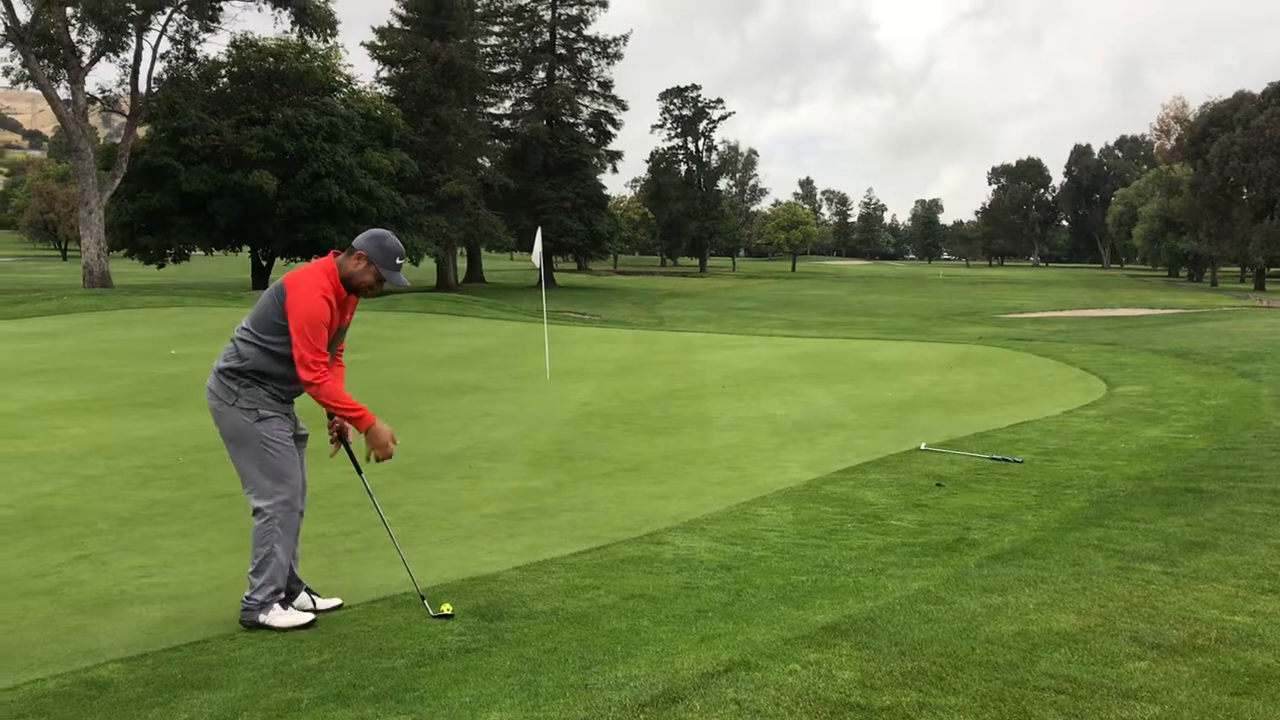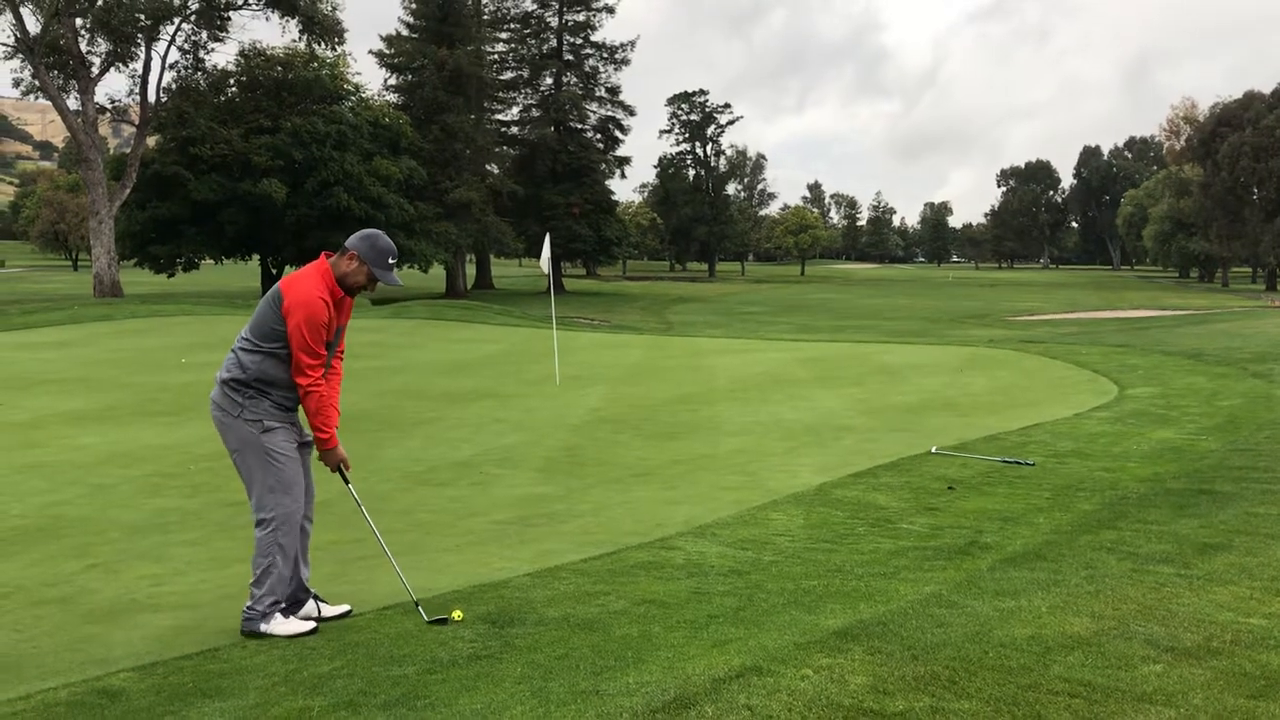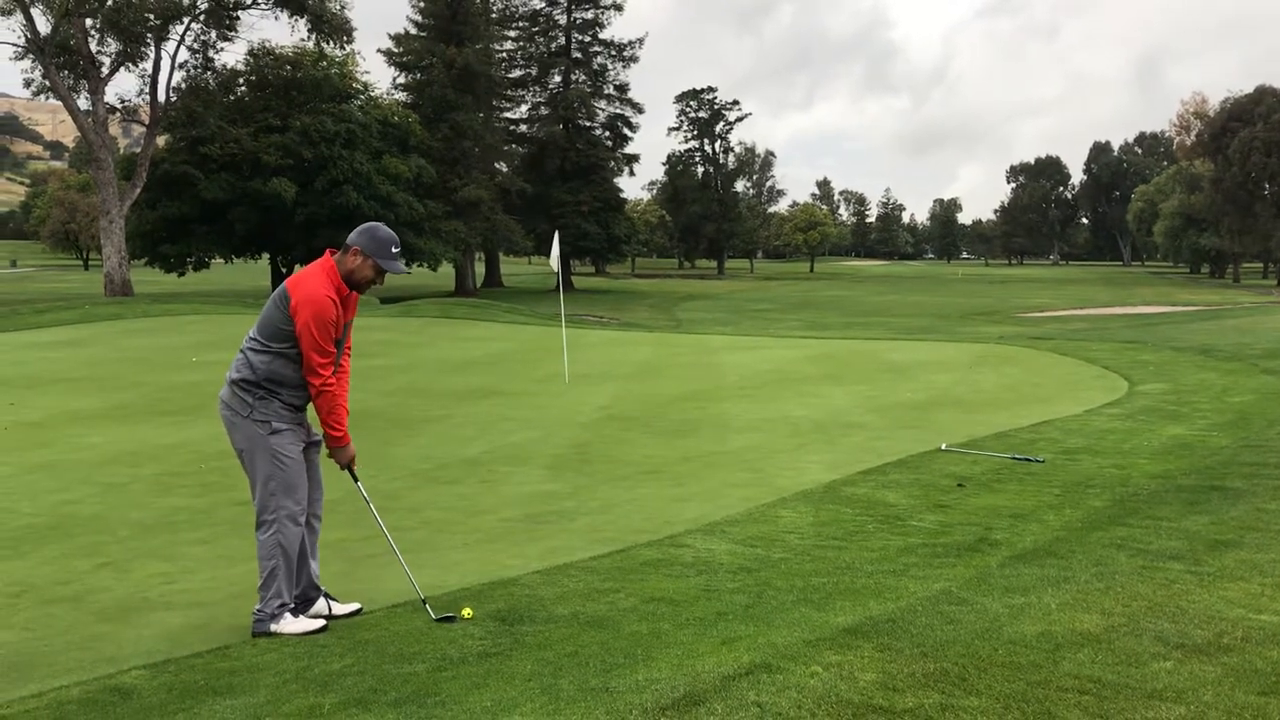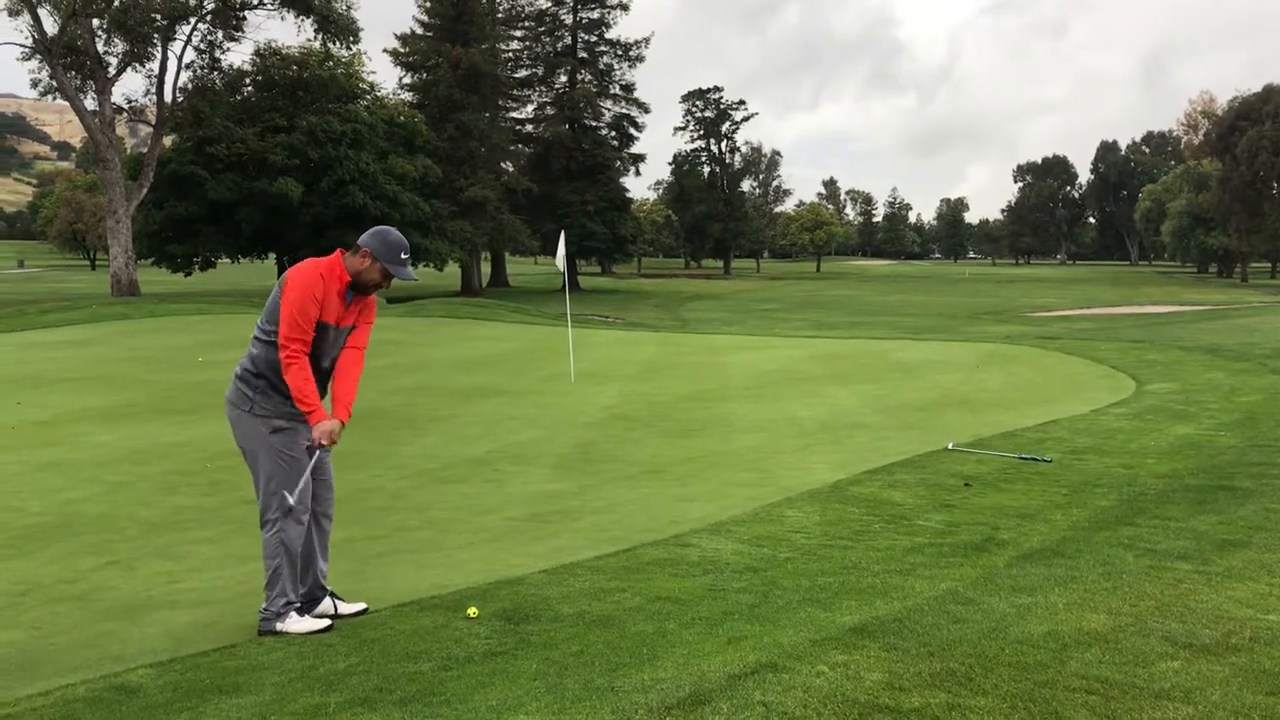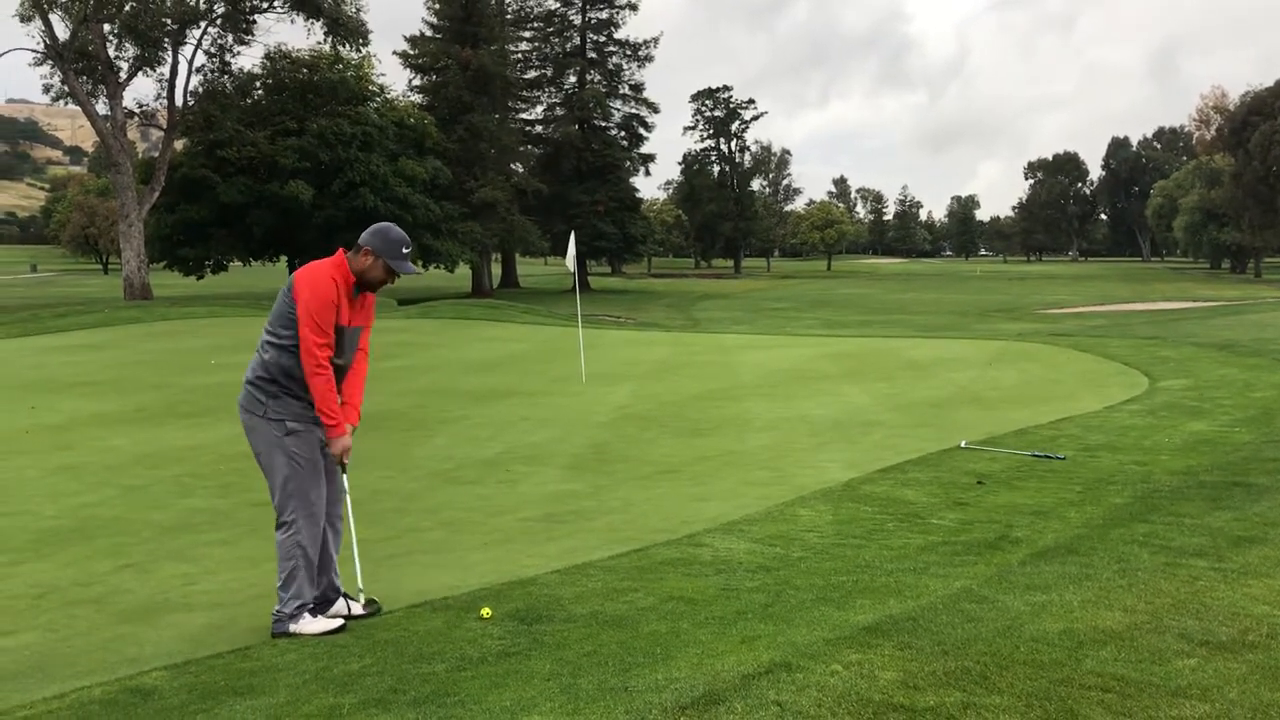
dt=1s
person 1, frame 1
left shoulder: (347, 290)
right shoulder: (313, 293)
left elbow: (332, 356)
right elbow: (314, 375)
left wrist: (342, 416)
right wrist: (368, 423)
left hip: (271, 397)
right hip: (244, 395)
left knee: (290, 494)
right knee: (277, 496)
left ankle: (285, 588)
right ankle: (261, 601)
person 1, frame 2
left shoulder: (341, 292)
right shoulder: (309, 296)
left elbow: (332, 361)
right elbow: (309, 378)
left wrist: (331, 425)
right wrist: (327, 442)
left hip: (277, 406)
right hip: (248, 405)
left knee: (299, 505)
right knee: (281, 505)
left ankle: (296, 599)
right ankle: (262, 612)
person 1, frame 3
left shoulder: (346, 289)
right shoulder: (316, 295)
left elbow: (340, 360)
right elbow: (320, 376)
left wrist: (337, 430)
right wrist: (340, 439)
left hip: (287, 407)
right hip: (258, 407)
left knee: (307, 505)
right knee: (283, 509)
left ankle: (306, 597)
right ankle: (272, 613)
person 1, frame 4
left shoulder: (365, 302)
right shoulder: (311, 279)
left elbow: (349, 361)
right elbow: (292, 354)
left wrist: (335, 418)
right wrist: (316, 417)
left hip: (300, 408)
right hip: (263, 404)
left knee: (319, 504)
right knee: (288, 507)
left ankle: (313, 596)
right ankle: (278, 611)
person 1, frame 5
left shoulder: (365, 300)
right shoulder: (320, 279)
left elbow: (357, 361)
right elbow: (315, 358)
left wrist: (349, 423)
right wrist: (332, 424)
left hip: (315, 410)
right hip: (276, 407)
left knee: (329, 505)
right knee: (301, 509)
left ankle: (326, 597)
right ankle: (292, 612)
